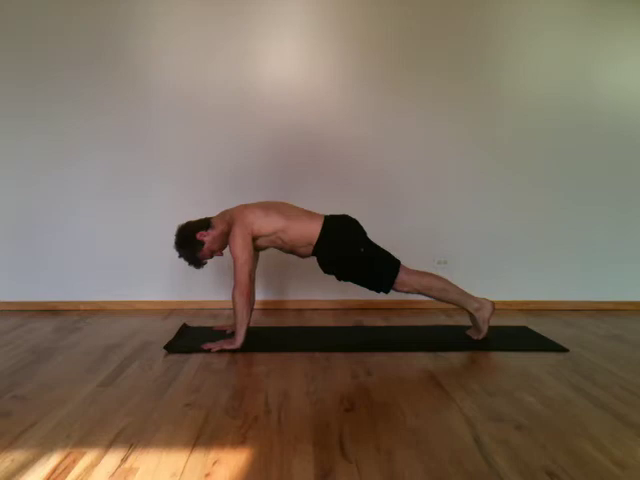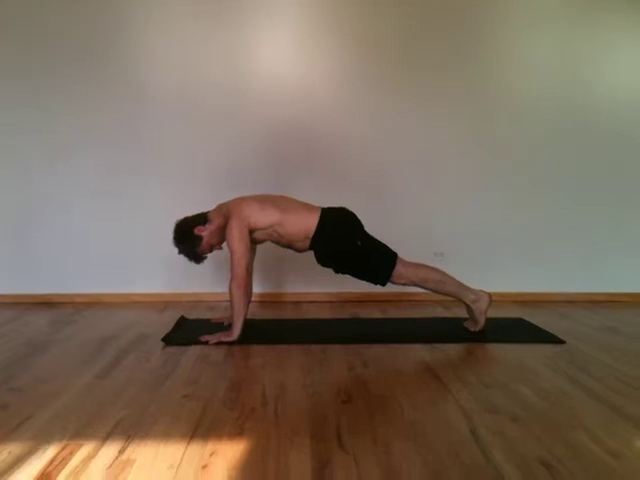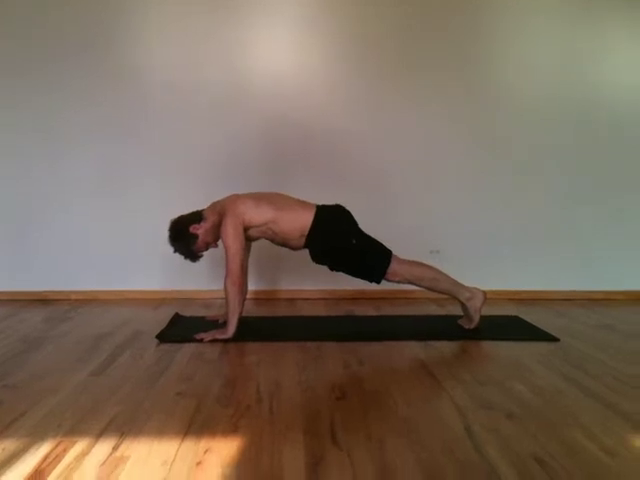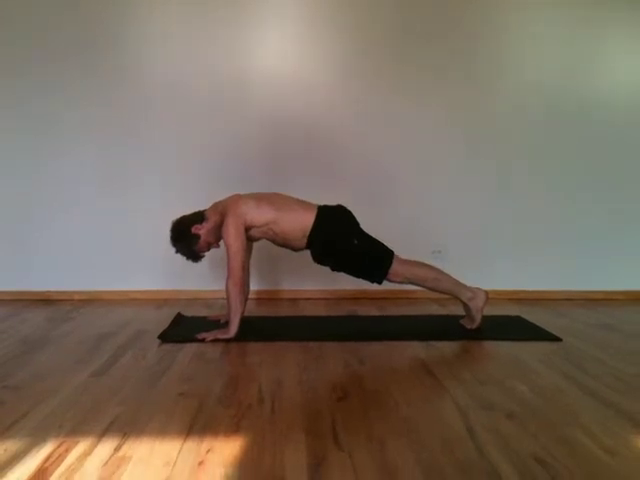
dt=0.5s
person 1, frame 1
left shoulder: (237, 230)
right shoulder: (241, 221)
left elbow: (242, 287)
right elbow: (249, 281)
left wrist: (237, 338)
right wrist: (241, 324)
left hip: (336, 240)
right hip: (334, 235)
left knee: (402, 280)
right knee: (401, 278)
left ankle: (476, 305)
right ankle: (475, 306)
person 1, frame 2
left shoulder: (233, 222)
right shoulder: (239, 215)
left elbow: (239, 279)
right elbow: (246, 273)
left wrist: (234, 330)
right wrist: (238, 316)
left hip: (334, 233)
right hip: (331, 229)
left knee: (399, 273)
right knee: (400, 272)
left ankle: (473, 297)
right ankle: (471, 298)
person 1, frame 3
left shoulder: (228, 220)
right shoulder: (233, 213)
left elbow: (234, 277)
right elbow: (242, 271)
left wrist: (229, 327)
right wrist: (234, 313)
left hip: (328, 230)
right hip: (325, 225)
left knee: (395, 270)
right knee: (394, 269)
left ankle: (467, 294)
right ankle: (466, 296)
person 1, frame 4
left shoulder: (230, 220)
right shoulder: (236, 213)
left elbow: (235, 277)
right elbow: (243, 270)
left wrist: (231, 327)
right wrist: (234, 313)
left hip: (331, 230)
right hip: (327, 226)
left knee: (396, 270)
right knee: (396, 269)
left ankle: (470, 295)
right ankle: (468, 295)
